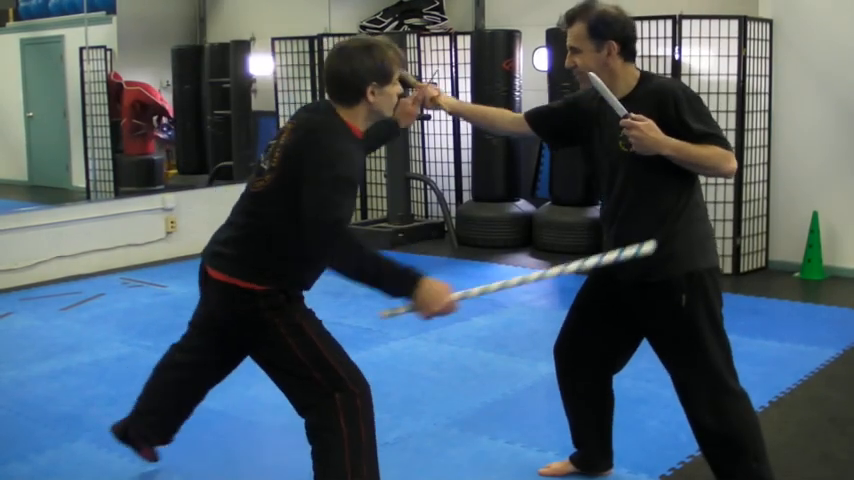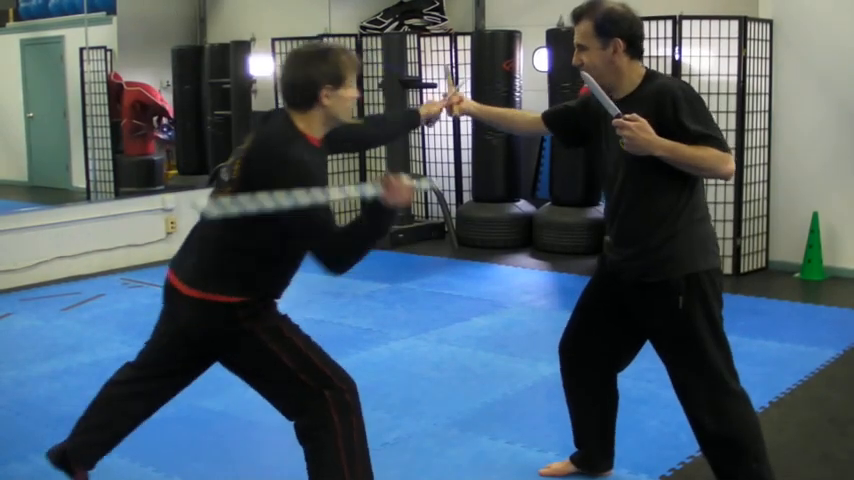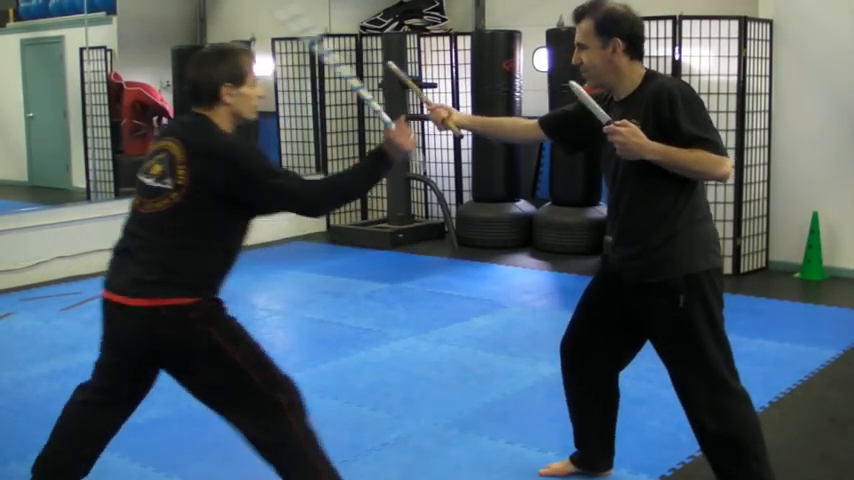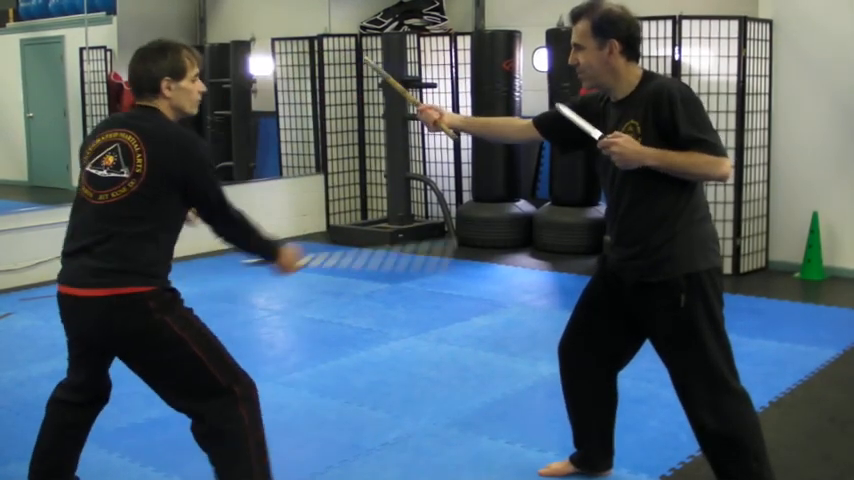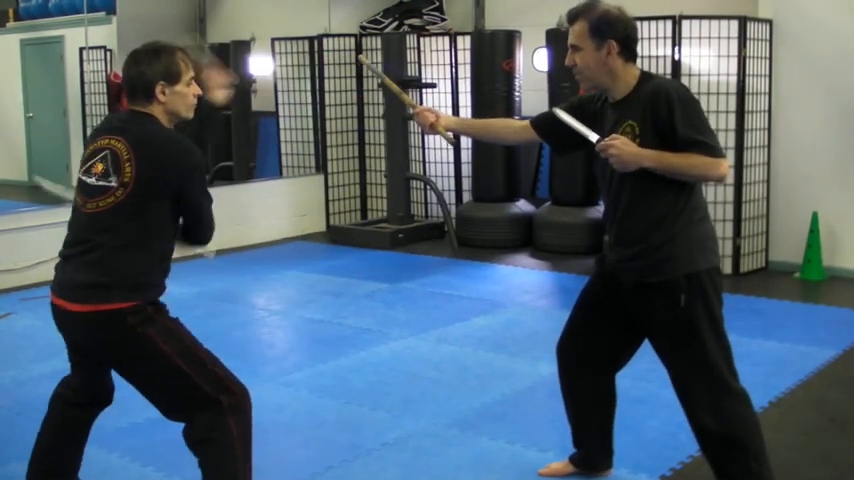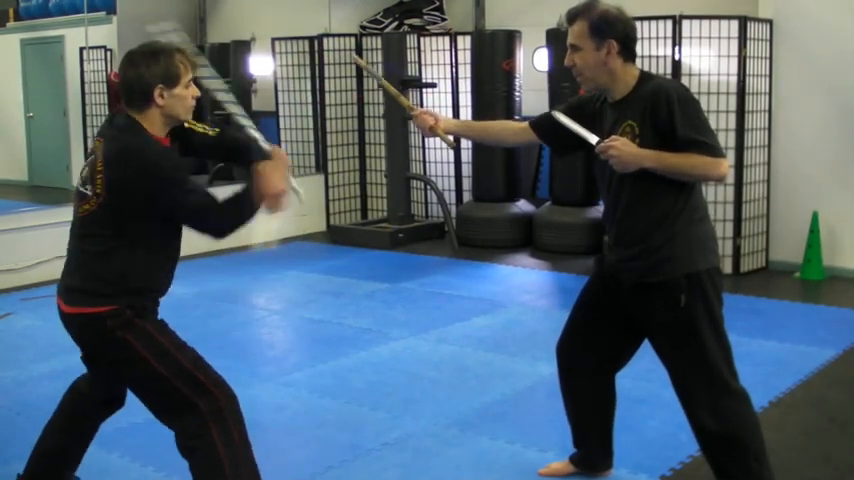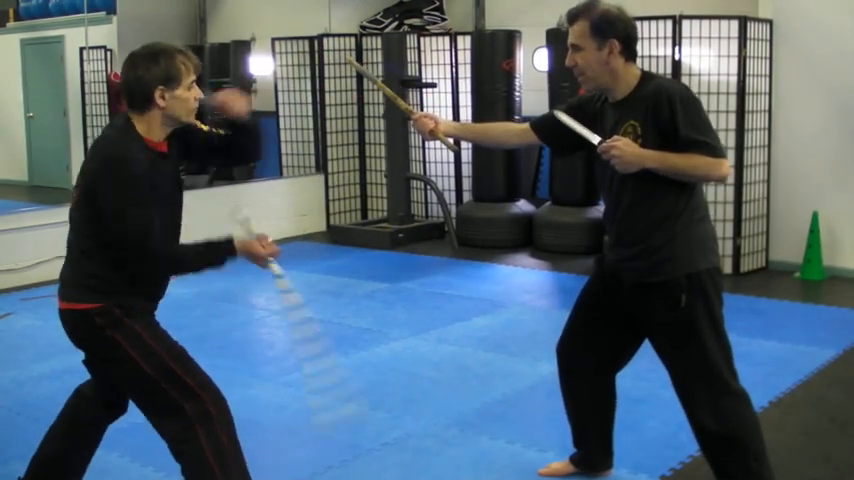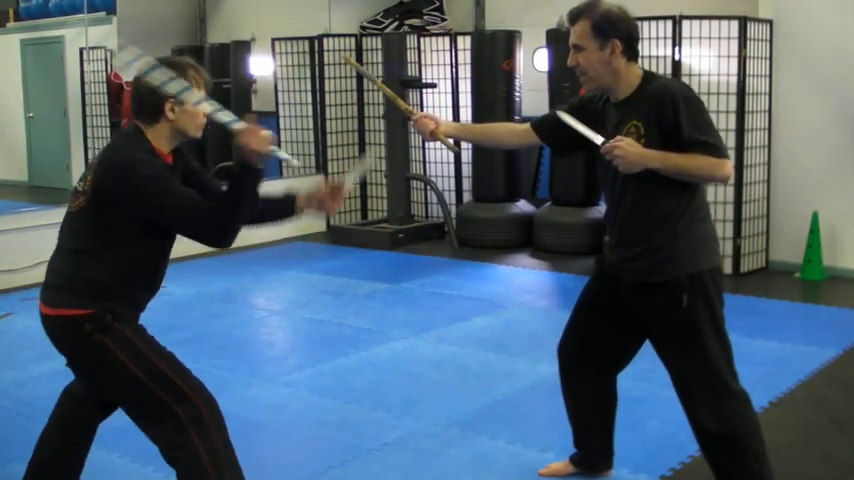
dt=0.2s
person 1, frame 1
left shoulder: (667, 95)
right shoulder: (587, 107)
left elbow: (725, 162)
right elbow: (517, 123)
left wrist: (661, 143)
right wrist: (453, 105)
left hip: (680, 268)
right hip: (619, 265)
left knee: (709, 386)
right knee: (577, 355)
person 1, frame 2
left shoulder: (670, 94)
right shoulder: (598, 105)
left elbow: (724, 165)
right elbow: (536, 123)
left wrist: (655, 144)
right wrist: (471, 107)
left hip: (680, 269)
right hip: (623, 264)
left knee: (710, 387)
right knee: (581, 354)
person 1, frame 3
left shoulder: (669, 95)
right shoulder: (599, 106)
left elbow: (720, 166)
right elbow: (533, 130)
left wrist: (647, 148)
right wrist: (463, 120)
left hip: (681, 269)
right hip: (623, 264)
left knee: (709, 387)
right knee: (582, 354)
person 1, frame 4
left shoulder: (667, 95)
right shoulder: (595, 107)
left elbow: (719, 166)
right elbow: (525, 129)
left wrist: (644, 154)
right wrist: (455, 121)
left hip: (680, 269)
right hip: (622, 264)
left knee: (710, 388)
right knee: (580, 354)
person 1, frame 5
left shoulder: (666, 96)
right shoulder: (593, 107)
left elbow: (717, 166)
right elbow: (522, 129)
left wrist: (642, 156)
right wrist: (451, 123)
left hip: (680, 269)
right hip: (621, 265)
left knee: (710, 388)
right knee: (579, 355)
person 1, frame 6
left shoulder: (665, 97)
right shoulder: (592, 108)
left elbow: (717, 167)
right elbow: (521, 132)
left wrist: (642, 157)
right wrist: (449, 125)
left hip: (680, 270)
right hip: (620, 265)
left knee: (710, 389)
right knee: (579, 355)
person 1, frame 7
left shoulder: (666, 97)
right shoulder: (592, 108)
left elbow: (718, 167)
right elbow: (521, 133)
left wrist: (644, 157)
right wrist: (448, 127)
left hip: (680, 270)
right hip: (620, 265)
left knee: (710, 389)
right knee: (579, 356)
person 1, frame 8
left shoulder: (669, 97)
right shoulder: (594, 108)
left elbow: (721, 168)
right elbow: (522, 134)
left wrist: (647, 157)
right wrist: (449, 128)
left hip: (681, 270)
right hip: (621, 265)
left knee: (711, 390)
right knee: (580, 356)
person 2, frame 1
left shoulder: (318, 117)
right shoulder: (329, 147)
right elbow: (332, 242)
left wrist: (396, 123)
right wrist: (413, 285)
left hip: (225, 270)
right hip: (255, 288)
left knee: (196, 357)
right knee: (340, 395)
left ankle: (141, 430)
person 2, frame 2
left shoulder: (281, 131)
right shoulder: (290, 161)
left elbow: (354, 134)
right elbow: (336, 255)
left wrist: (415, 117)
right wrist: (386, 206)
left hip: (187, 286)
right hip: (228, 303)
left knee: (150, 373)
right knee: (327, 398)
person 2, frame 3
left shoulder: (172, 137)
right shoulder: (224, 152)
right elbow: (308, 199)
right wrist: (388, 154)
left hip: (121, 300)
right hip: (175, 309)
left knee: (108, 389)
right knee: (272, 402)
person 2, frame 4
left shoulder: (101, 133)
right shoulder: (179, 143)
right elbow: (221, 214)
right wrist: (274, 250)
left hip: (76, 292)
right hip: (135, 298)
left knee: (82, 386)
right knee: (227, 397)
person 2, frame 5
left shoulder: (106, 132)
right shoulder: (168, 149)
right elbow: (201, 230)
left wrist: (209, 101)
right wrist: (182, 229)
left hip: (69, 299)
right hip: (121, 312)
left knee: (85, 385)
right knee: (223, 402)
person 2, frame 6
left shoulder: (134, 129)
right shoulder: (142, 156)
left elbow: (218, 140)
right elbow: (216, 220)
left wrist: (264, 158)
right wrist: (258, 190)
left hip: (90, 301)
right hip: (113, 311)
left knee: (102, 386)
right knee: (211, 404)
person 2, frame 7
left shoulder: (167, 134)
right shoulder: (123, 161)
left elbow: (236, 151)
right elbow: (151, 257)
left wrist: (240, 117)
right wrist: (235, 247)
left hip: (99, 302)
right hip: (105, 311)
left knee: (108, 391)
right knee: (199, 408)
person 2, frame 8
left shoulder: (147, 152)
right shoulder: (136, 168)
left elbow: (215, 207)
right elbow: (217, 228)
left wrist: (301, 199)
right wrist: (250, 161)
left hip: (72, 304)
right hip: (87, 316)
left knee: (96, 390)
right knee: (190, 411)
